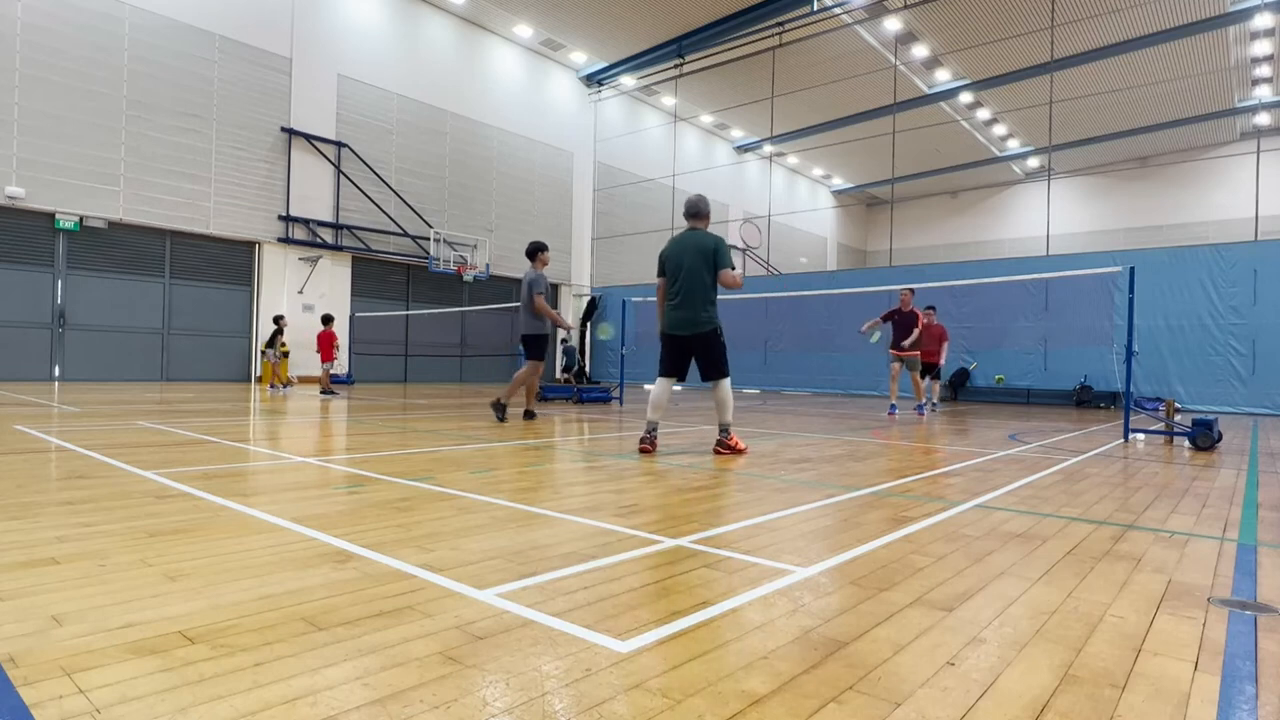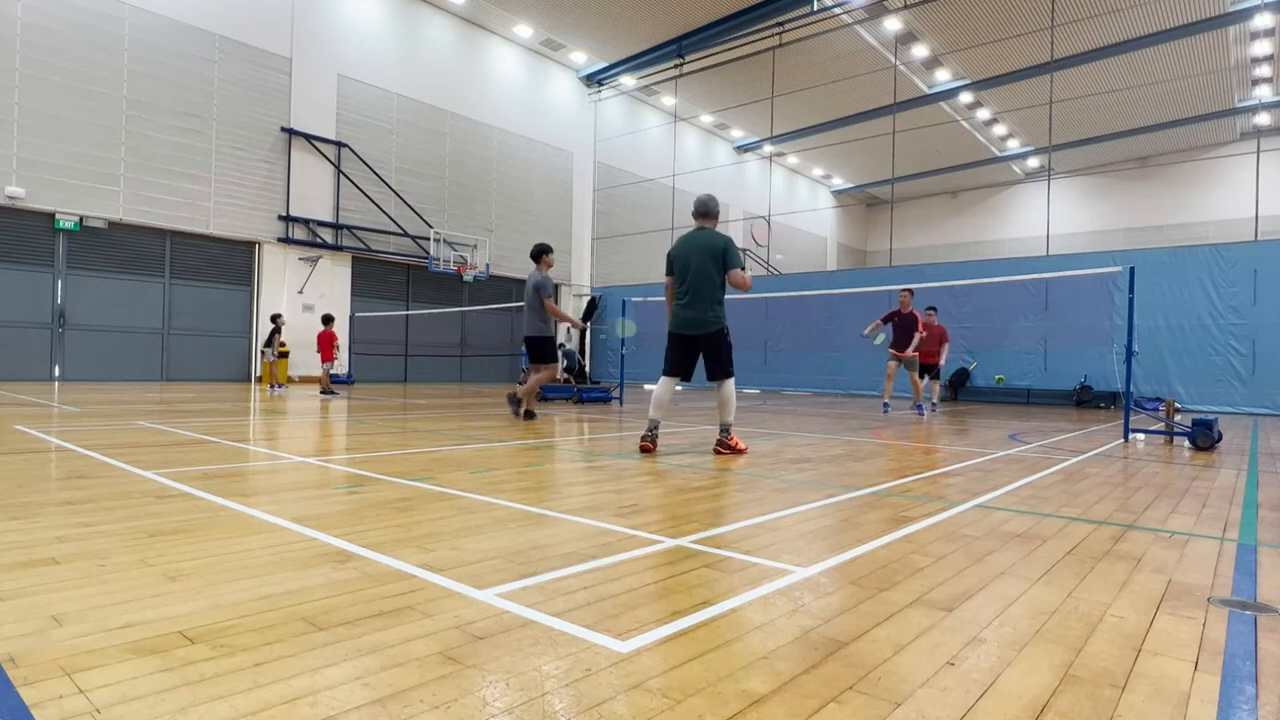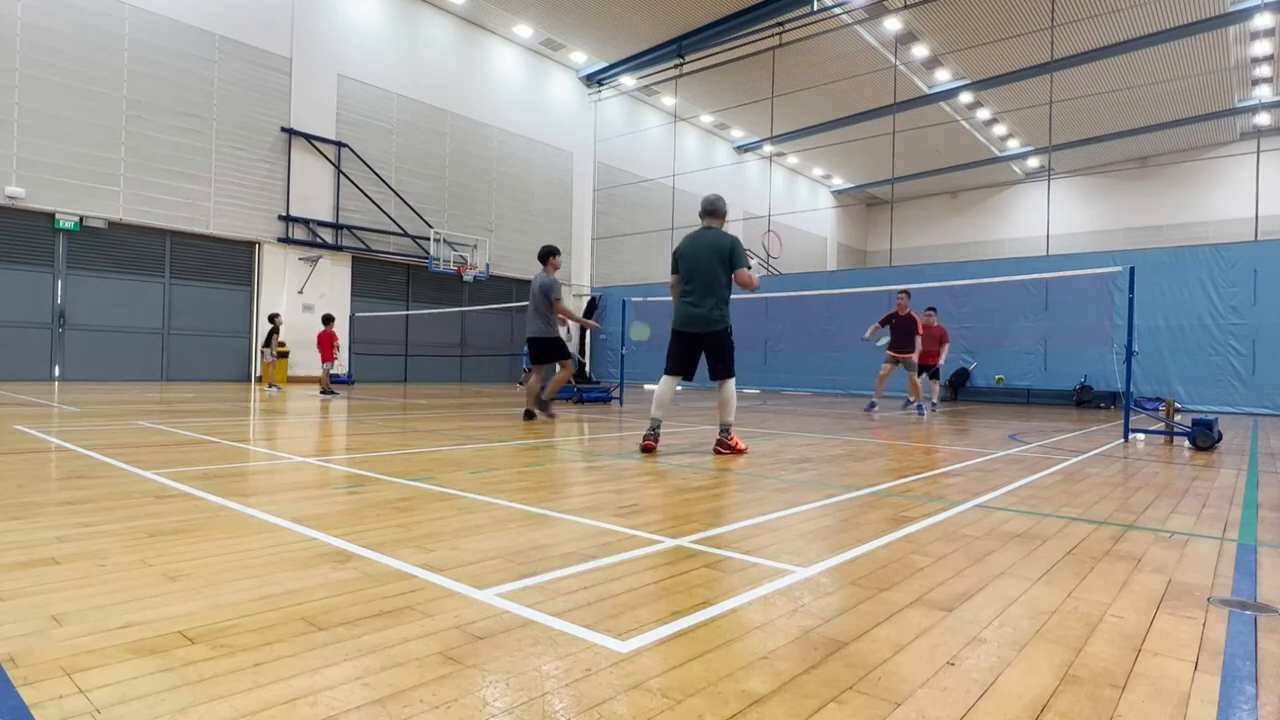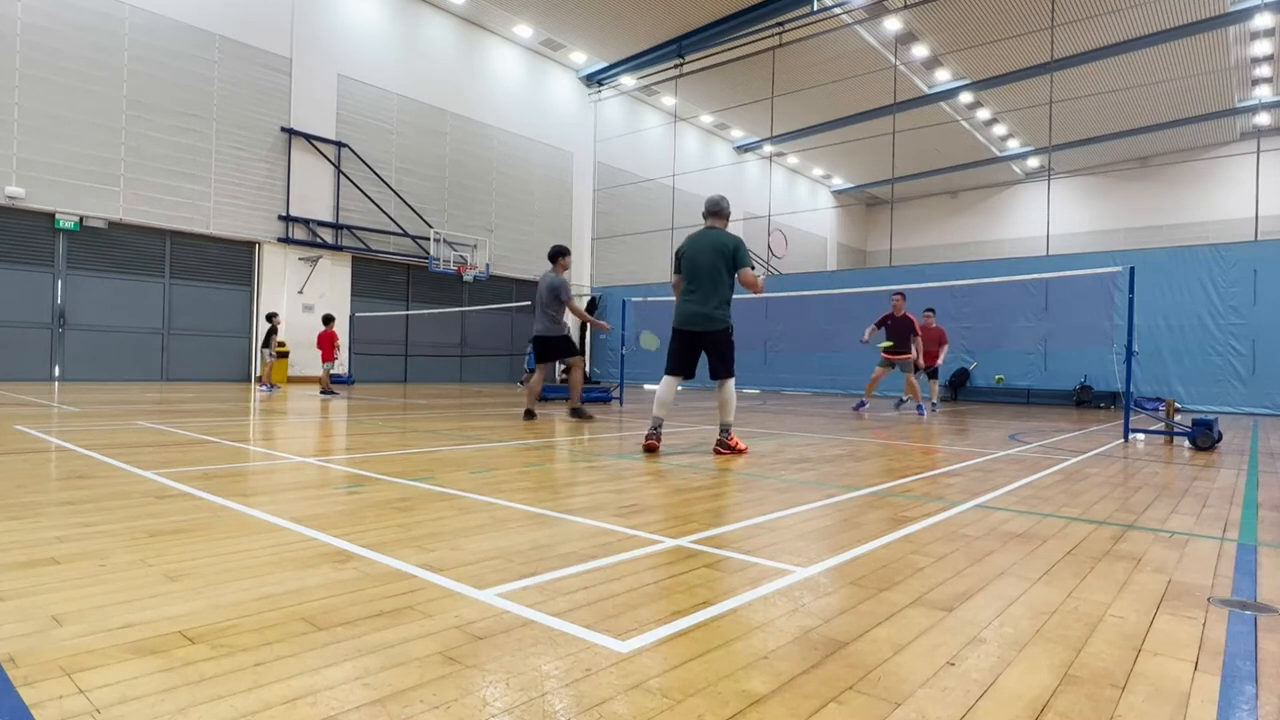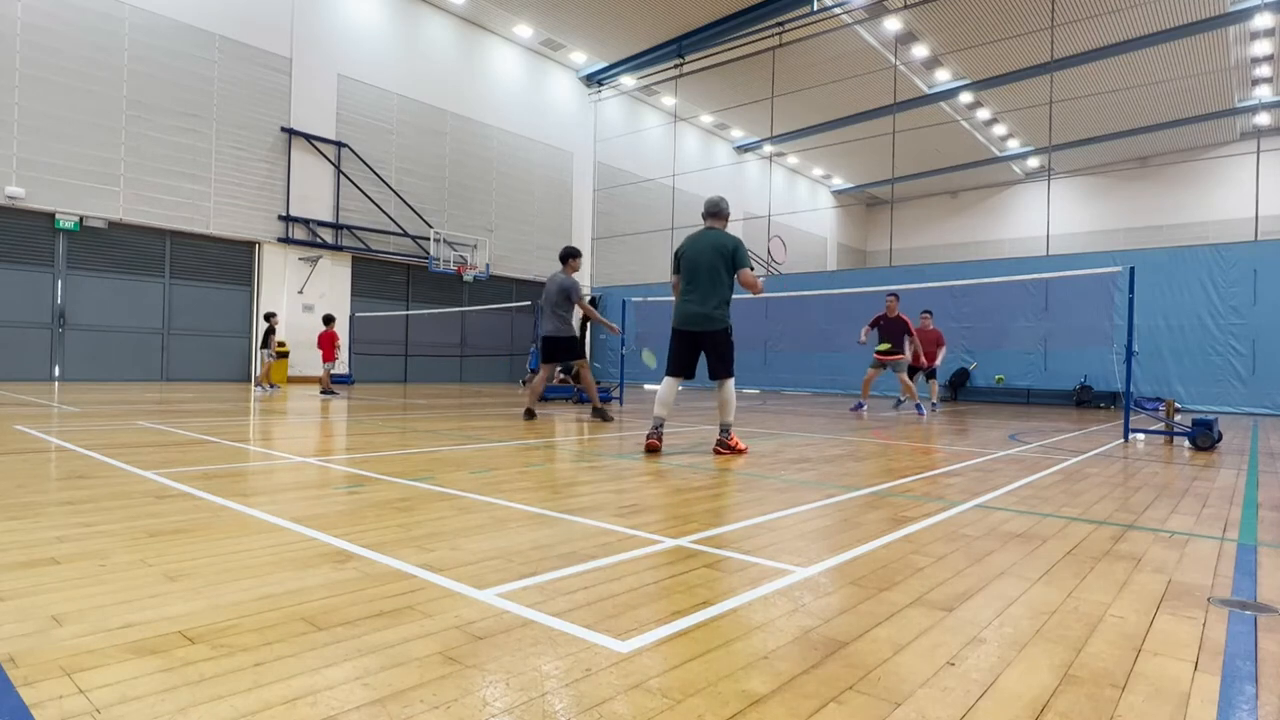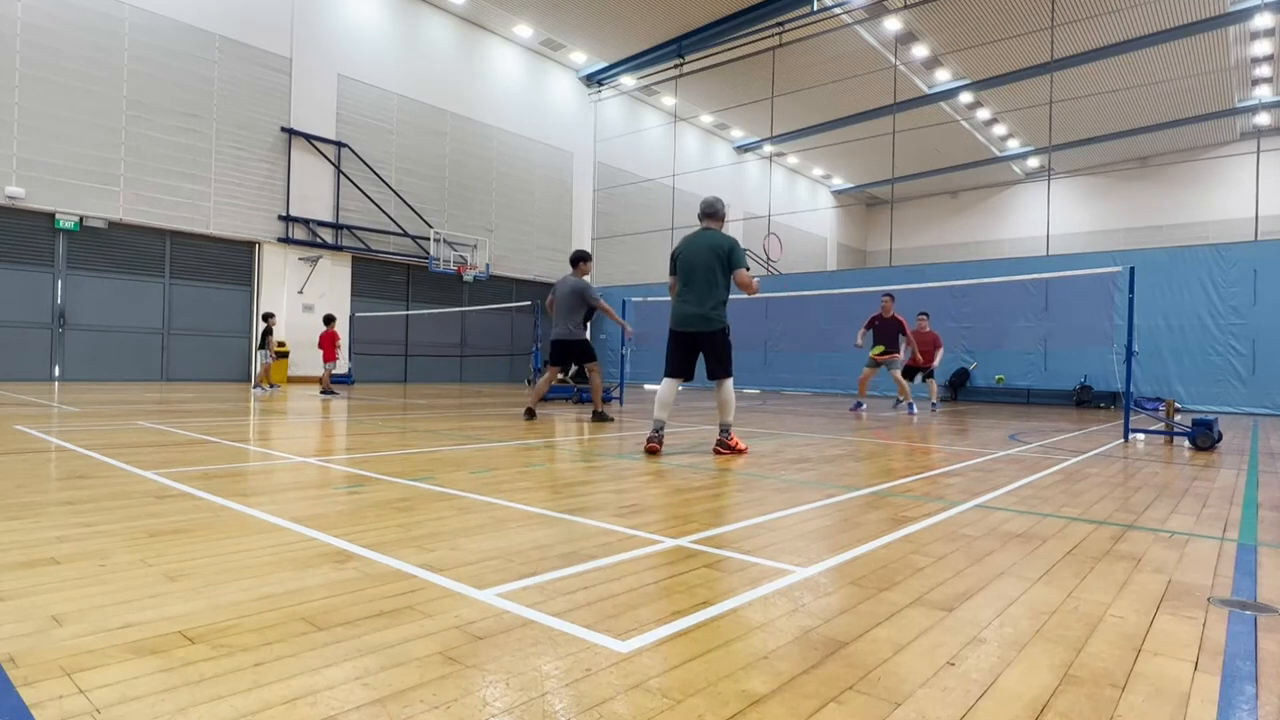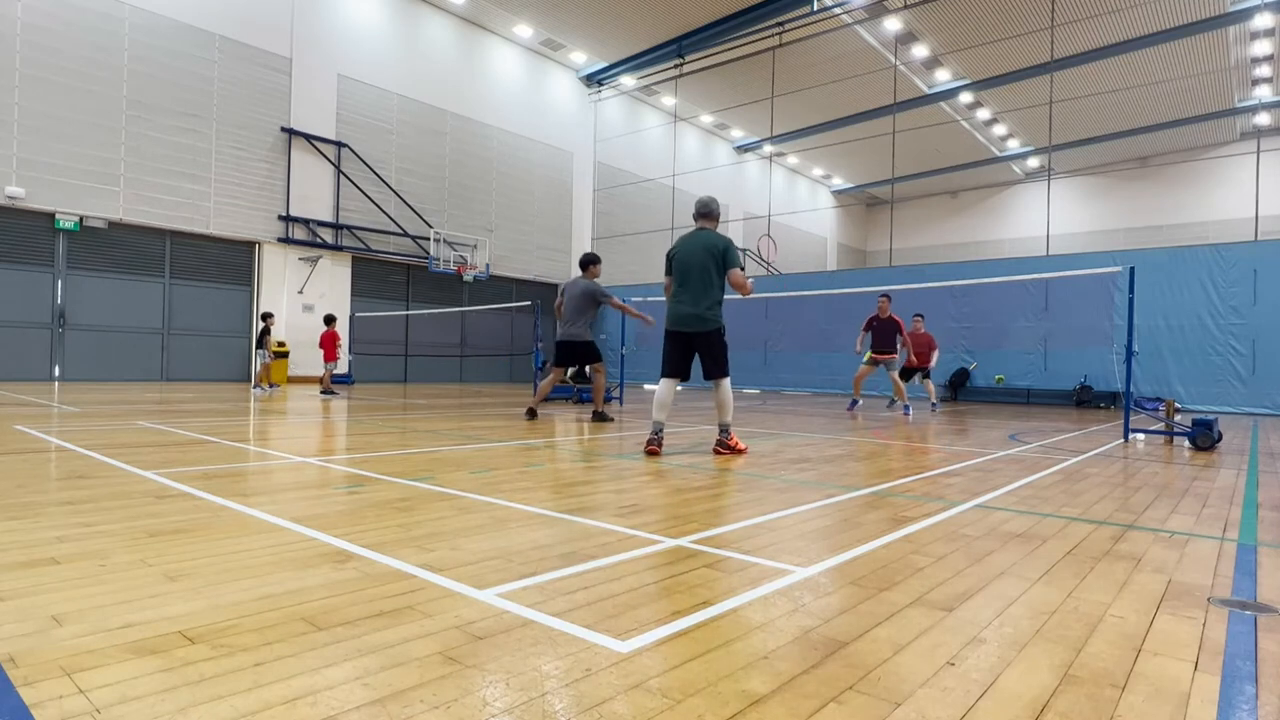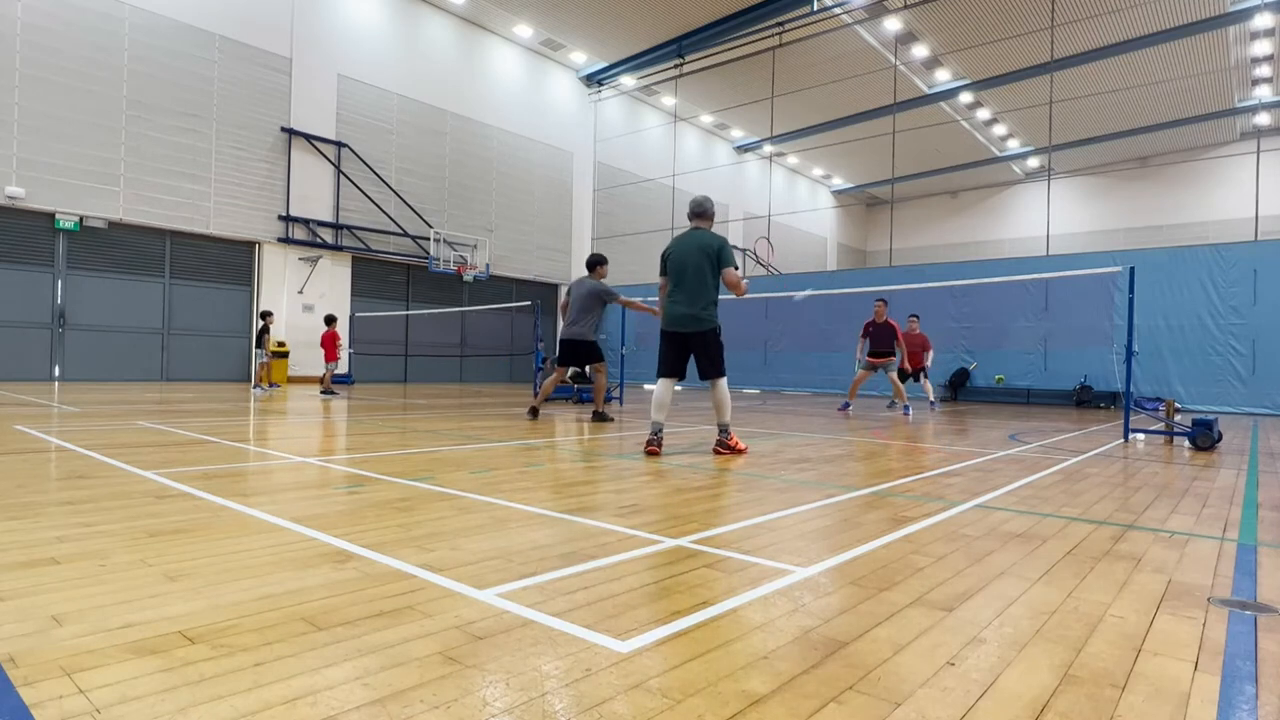
dt=0.1s
person 1, frame 1
left shoulder: (669, 246)
right shoulder: (715, 242)
left elbow: (661, 288)
right elbow: (727, 280)
left wrist: (663, 322)
right wrist: (738, 280)
left hip: (673, 325)
right hip: (705, 324)
left knee: (665, 378)
right knee: (720, 379)
left ankle: (649, 435)
right ankle: (725, 438)
person 1, frame 2
left shoulder: (678, 245)
right shoulder: (724, 243)
left elbow: (669, 287)
right elbow: (736, 280)
left wrist: (673, 318)
right wrist: (747, 281)
left hip: (680, 324)
right hip: (712, 324)
left knee: (669, 377)
right knee: (724, 379)
left ankle: (650, 433)
right ankle: (725, 438)
person 1, frame 3
left shoulder: (684, 243)
right shoulder: (730, 242)
left elbow: (675, 285)
right elbow: (743, 280)
right wrist: (755, 282)
left hip: (683, 322)
right hip: (716, 322)
left knee: (671, 375)
right knee: (726, 378)
left ankle: (652, 432)
right ankle: (725, 438)
person 1, frame 4
left shoulder: (687, 243)
right shoulder: (733, 243)
right elbow: (747, 280)
right wrist: (758, 285)
left hip: (684, 320)
right hip: (717, 322)
left knee: (671, 375)
right knee: (725, 378)
left ankle: (654, 431)
right ankle: (725, 438)
person 1, frame 5
left shoulder: (686, 243)
right shoulder: (733, 243)
right elbow: (746, 280)
right wrist: (758, 286)
left hip: (683, 321)
right hip: (716, 322)
left knee: (672, 376)
right knee: (725, 378)
left ankle: (655, 431)
right ankle: (725, 437)
person 1, frame 6
left shoulder: (682, 244)
right shoulder: (729, 244)
right elbow: (742, 280)
right wrist: (753, 287)
left hip: (680, 321)
right hip: (713, 322)
left knee: (671, 377)
right knee: (723, 379)
left ankle: (656, 433)
right ankle: (725, 438)
person 1, frame 7
left shoulder: (677, 245)
right shoulder: (723, 243)
right elbow: (736, 280)
right wrist: (747, 288)
left hip: (676, 322)
right hip: (708, 322)
left knee: (669, 378)
right knee: (721, 378)
left ankle: (655, 435)
right ankle: (725, 438)
person 1, frame 8
left shoulder: (673, 245)
right shoulder: (718, 243)
left elbow: (663, 287)
right elbow: (730, 279)
left wrist: (664, 318)
right wrist: (741, 288)
left hip: (672, 322)
right hip: (704, 322)
left knee: (666, 378)
right knee: (718, 378)
left ankle: (655, 436)
right ankle: (725, 437)
person 2, frame 1
left shoulder: (529, 275)
right shoulder: (538, 276)
right elbow: (539, 304)
left wrist: (553, 315)
right wrist: (559, 320)
left hip: (530, 330)
right hip: (535, 331)
left knee: (536, 370)
right knee: (530, 369)
left ankle: (529, 409)
right ankle: (501, 401)
person 2, frame 2
left shoulder: (533, 277)
right shoulder: (545, 279)
right elbow: (549, 307)
left wrist: (561, 318)
right wrist: (571, 321)
left hip: (530, 332)
right hip: (542, 333)
left knee: (537, 370)
right knee: (549, 371)
left ankle: (528, 409)
right ankle: (518, 396)
person 2, frame 3
left shoulder: (538, 279)
right shoulder: (551, 281)
right elbow: (560, 308)
left wrist: (556, 318)
right wrist: (584, 322)
left hip: (533, 334)
right hip: (547, 334)
left knee: (537, 373)
right knee: (568, 367)
left ankle: (530, 409)
right ankle: (544, 399)
person 2, frame 4
left shoulder: (544, 278)
right shoulder: (560, 282)
right elbow: (573, 309)
right wrist: (596, 323)
left hip: (539, 333)
right hip: (555, 333)
left knee: (540, 372)
right knee: (577, 364)
left ankle: (529, 409)
right ankle: (575, 407)
person 2, frame 5
left shoulder: (551, 279)
right shoulder: (570, 283)
left elbow: (543, 302)
right elbow: (585, 308)
right wrist: (607, 324)
left hip: (547, 333)
right hip: (564, 334)
left knee: (544, 371)
right knee: (584, 367)
left ankle: (529, 408)
right ankle: (597, 408)
person 2, frame 6
left shoulder: (560, 282)
right shoulder: (583, 286)
left elbow: (548, 304)
right elbow: (604, 308)
right wrist: (623, 324)
left hip: (557, 337)
right hip: (575, 337)
left knee: (550, 374)
right knee: (593, 370)
left ankle: (530, 409)
right ankle: (598, 411)
person 2, frame 7
left shoulder: (569, 284)
right shoulder: (594, 288)
left elbow: (557, 307)
right elbow: (620, 306)
right wrist: (643, 317)
left hip: (563, 338)
right hip: (581, 338)
left knee: (555, 375)
right knee: (599, 371)
left ankle: (532, 408)
right ankle: (598, 412)
person 2, frame 8
left shoulder: (576, 283)
right shoulder: (601, 288)
left elbow: (563, 306)
right elbow: (627, 302)
right wrist: (652, 310)
left hip: (567, 336)
right hip: (584, 338)
left knee: (558, 373)
right knee: (600, 370)
left ankle: (535, 407)
right ankle: (598, 411)
